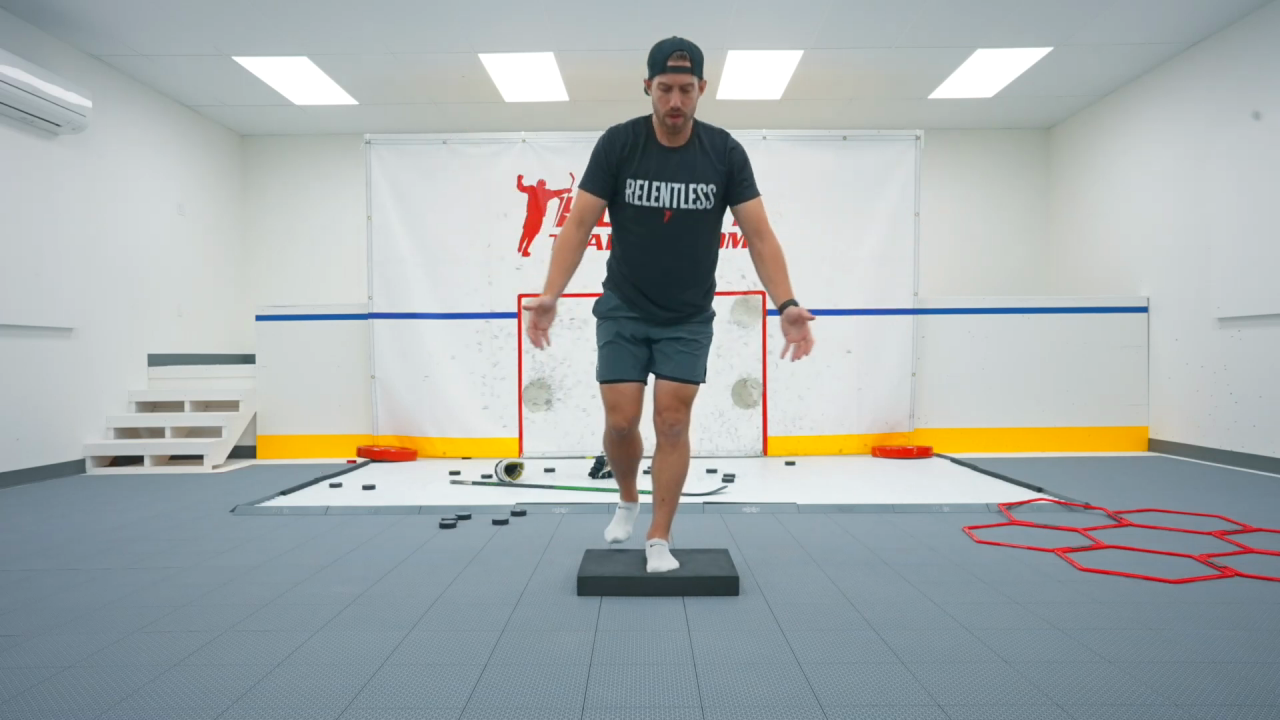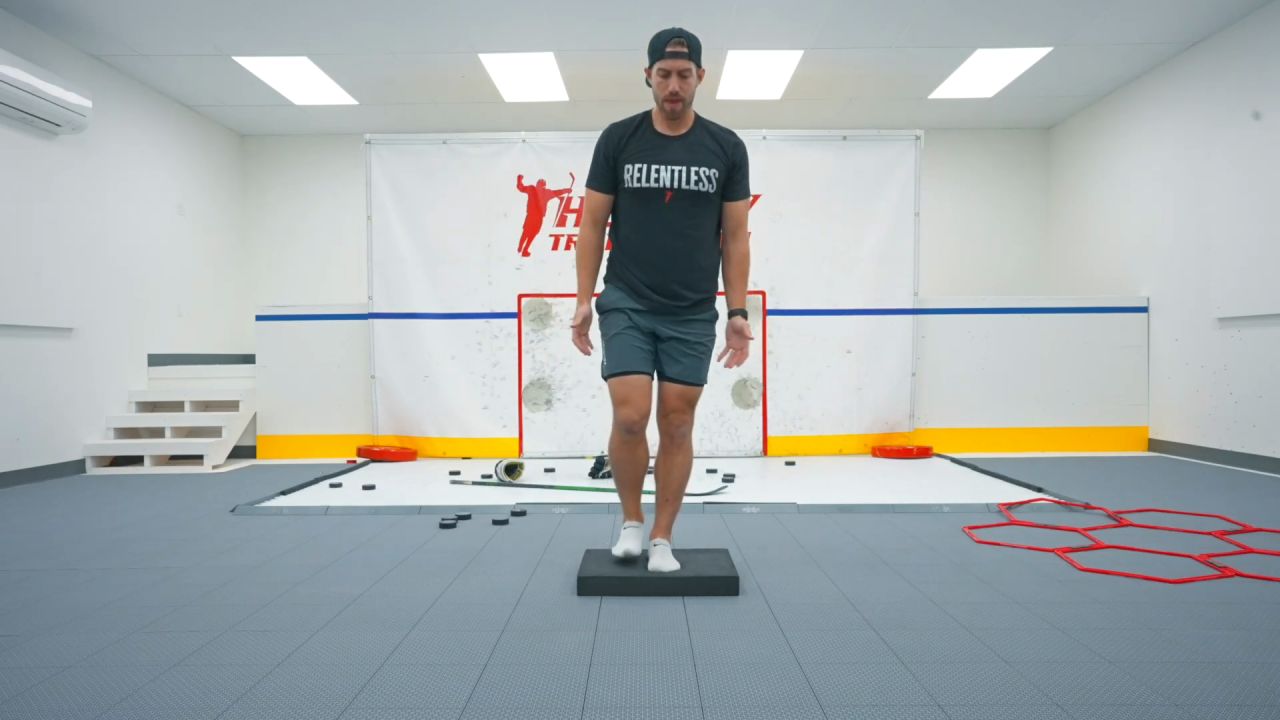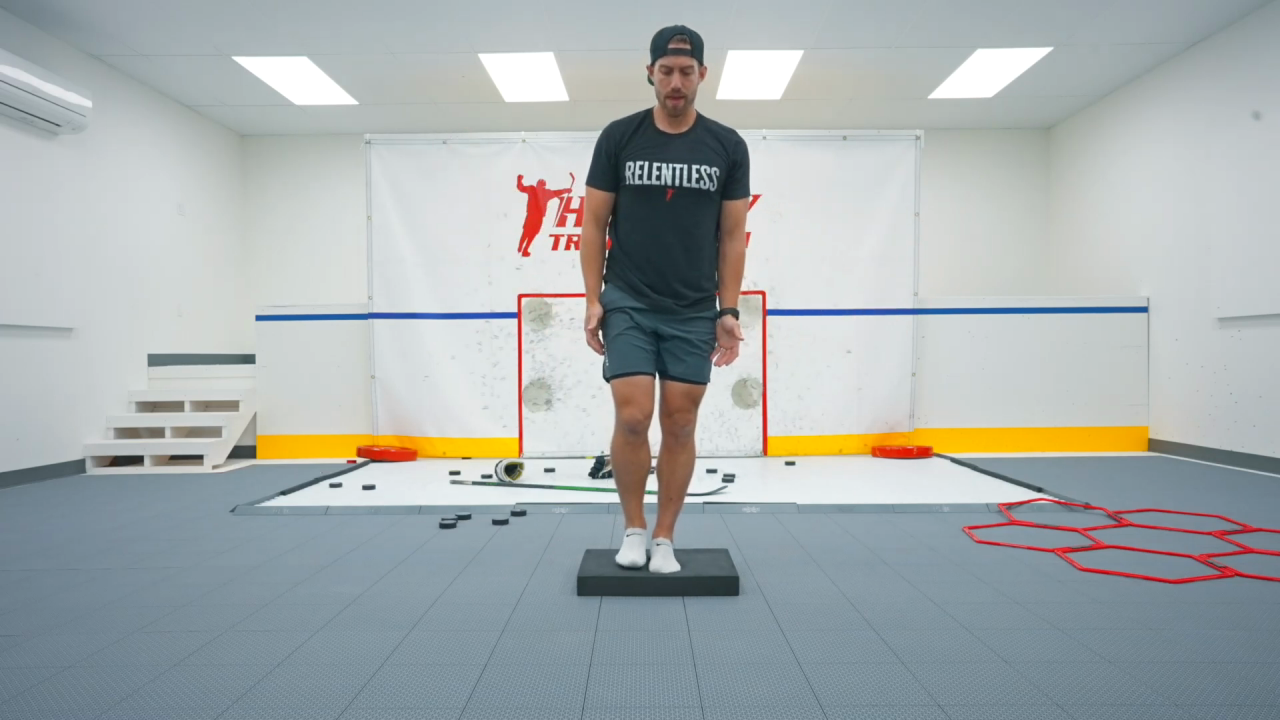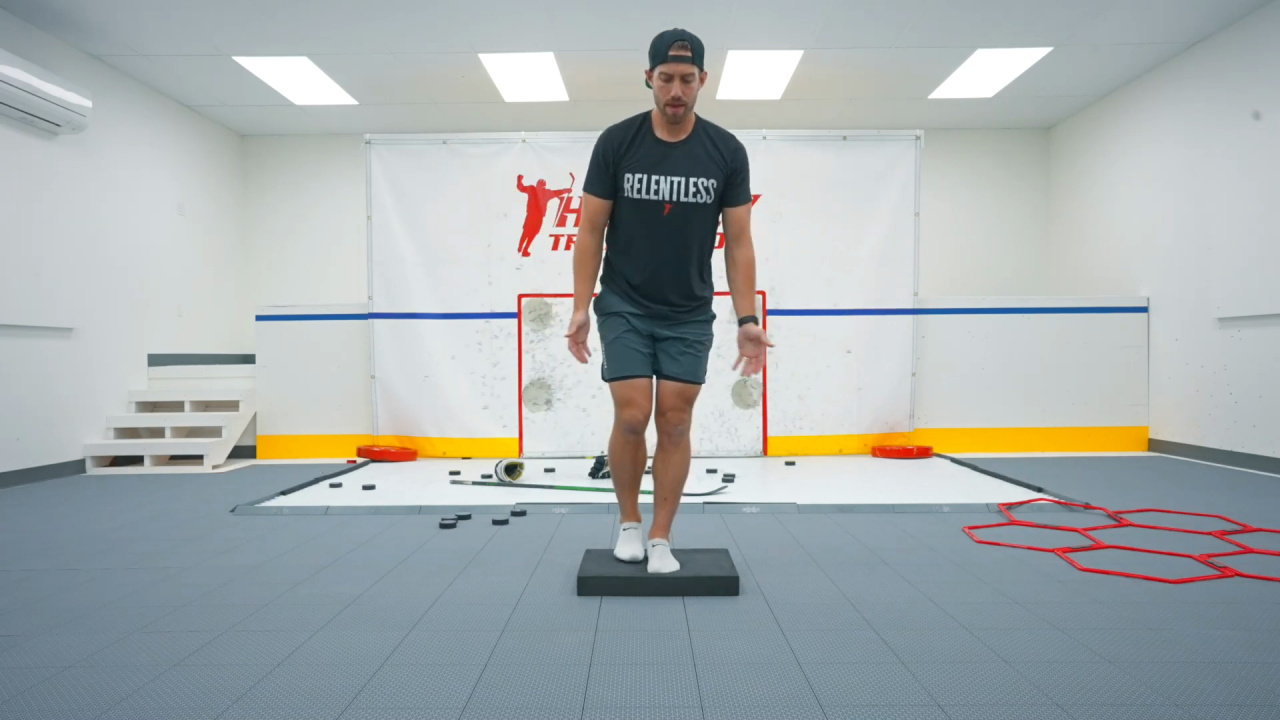
dt=0.4s
person 1, frame 1
left shoulder: (725, 152)
right shoulder: (617, 144)
left elbow: (758, 234)
right elbow: (579, 225)
left wrist: (785, 305)
right wrist: (550, 295)
left hip: (688, 316)
right hip: (623, 310)
left knee: (672, 424)
right knee: (621, 421)
left ankle: (659, 539)
right ankle: (627, 502)
person 1, frame 2
left shoulder: (727, 147)
right shoulder: (618, 139)
left elbow: (735, 236)
right elbow: (592, 225)
left wrist: (737, 311)
right wrist: (584, 299)
left hip: (693, 313)
right hip: (626, 305)
left knee: (677, 426)
right knee: (630, 418)
left ankle: (662, 539)
right ankle: (631, 522)
person 1, frame 3
left shoulder: (727, 146)
right shoulder: (618, 137)
left elbow: (732, 235)
right elbow: (594, 225)
left wrist: (728, 309)
right wrist: (593, 300)
left hip: (693, 311)
right hip: (628, 304)
left knee: (680, 425)
right knee: (633, 418)
left ankle: (664, 539)
right ankle: (633, 530)
person 1, frame 4
left shoulder: (726, 151)
right shoulder: (616, 142)
left elbow: (738, 241)
right elbow: (590, 230)
left wrist: (749, 320)
right wrist: (579, 307)
left hip: (689, 313)
right hip: (624, 308)
left knee: (674, 424)
right knee: (631, 418)
left ankle: (660, 539)
right ankle: (629, 524)
